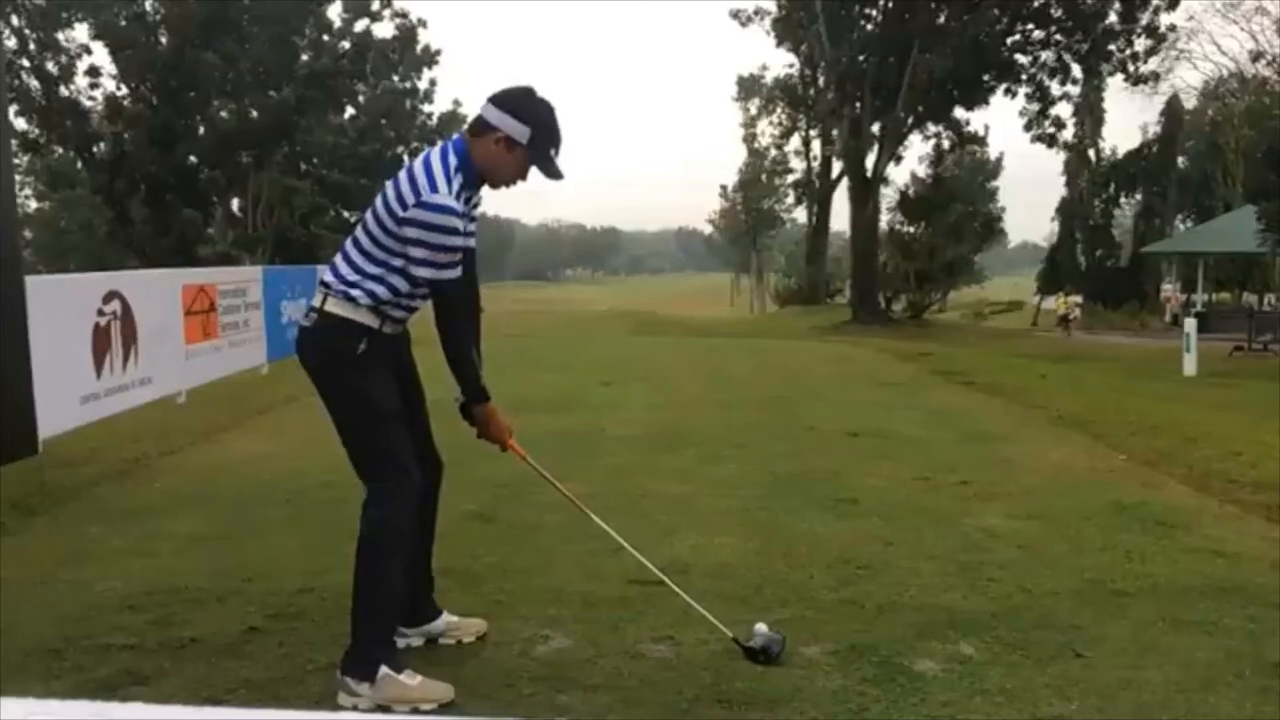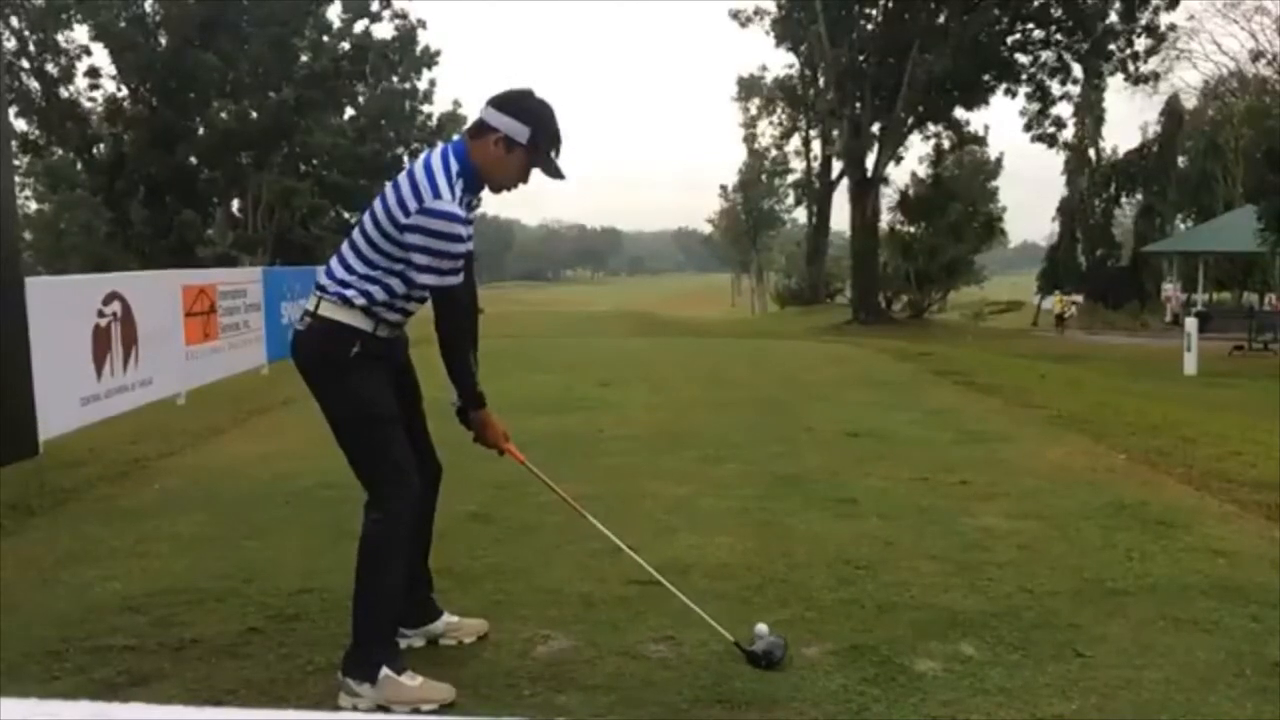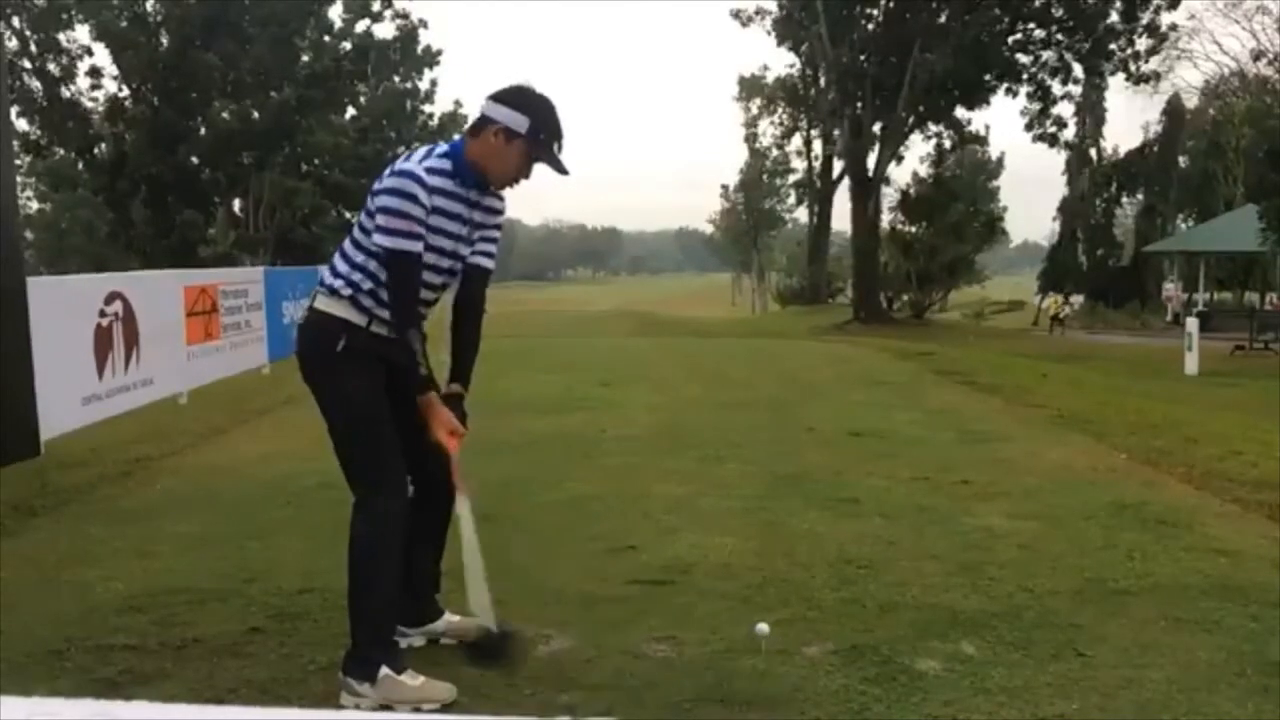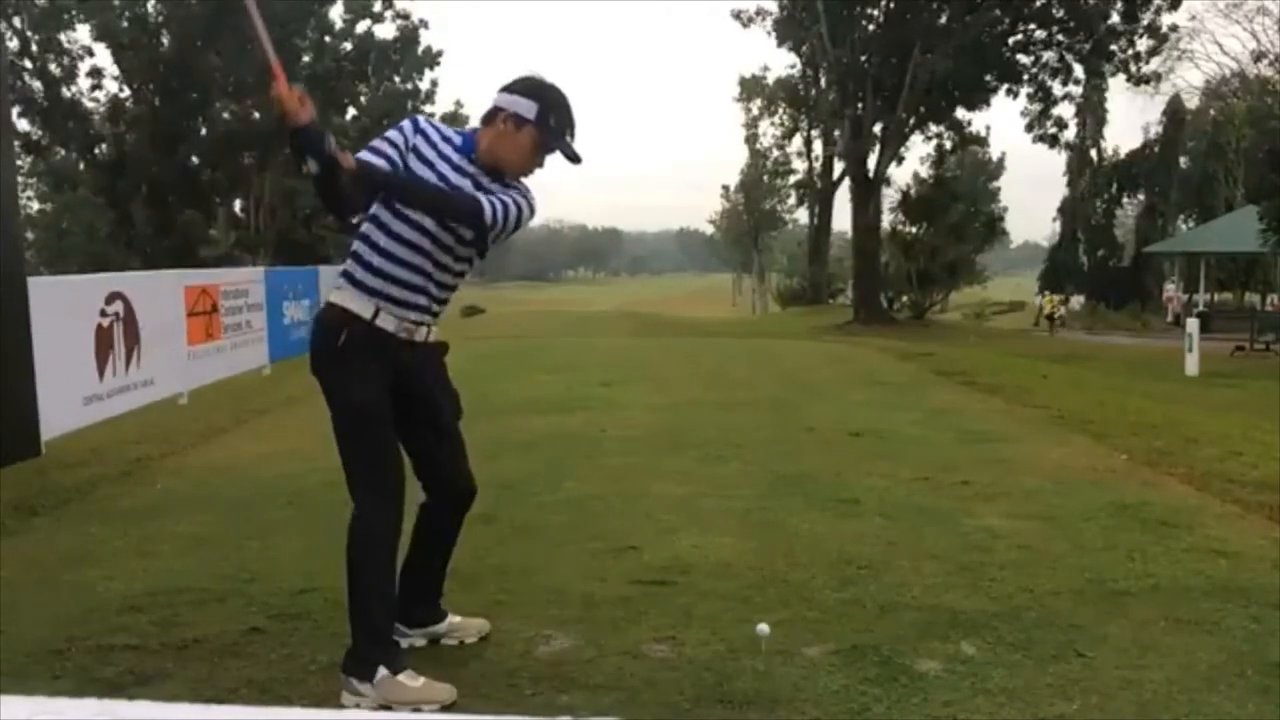
dt=1s
person 1, frame 1
left shoulder: (455, 173)
right shoulder: (438, 198)
left elbow: (465, 294)
right elbow: (448, 310)
left wrist: (475, 390)
right wrist: (479, 400)
left hip: (378, 335)
right hip: (345, 339)
left knee: (423, 470)
right knee: (394, 486)
left ankle: (414, 612)
right ankle: (366, 668)
person 1, frame 2
left shoulder: (454, 172)
right shoulder: (440, 204)
left elbow: (464, 298)
right elbow: (450, 317)
left wrist: (471, 393)
right wrist: (475, 406)
left hip: (374, 338)
right hip: (339, 342)
left knee: (422, 473)
right knee: (396, 490)
left ankle: (414, 612)
right ankle: (367, 670)
person 1, frame 3
left shoulder: (489, 205)
right shoulder: (413, 178)
left elbow: (470, 301)
right elbow: (401, 296)
left wrist: (454, 395)
right wrist: (427, 399)
left hip: (395, 343)
right hip: (342, 339)
left knee: (437, 477)
right knee: (384, 491)
left ankle: (415, 612)
right ankle: (369, 669)
person 1, frame 4
left shoulder: (516, 204)
right shoulder: (418, 134)
left elbow: (445, 207)
right elbow: (345, 202)
left wrist: (349, 161)
right wrist: (314, 146)
left hip: (414, 347)
right hip: (353, 335)
left knee: (453, 486)
right knee: (381, 494)
left ankle: (416, 614)
right ankle: (369, 669)
